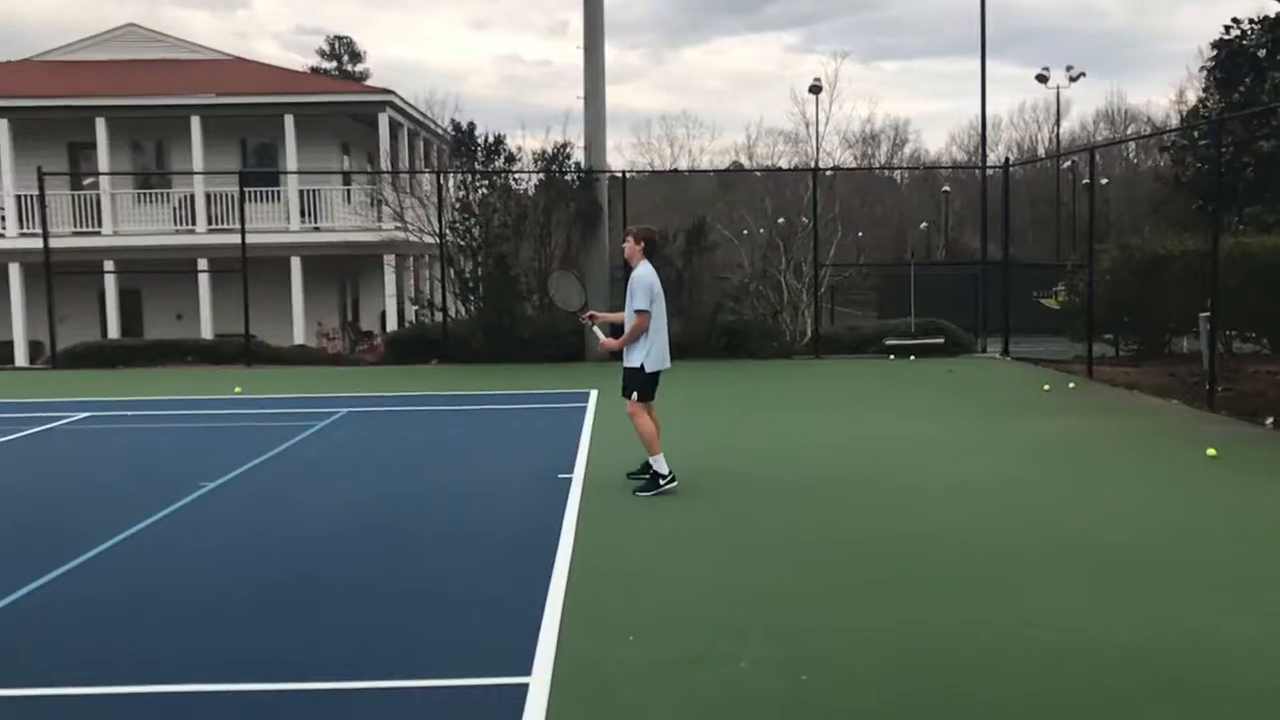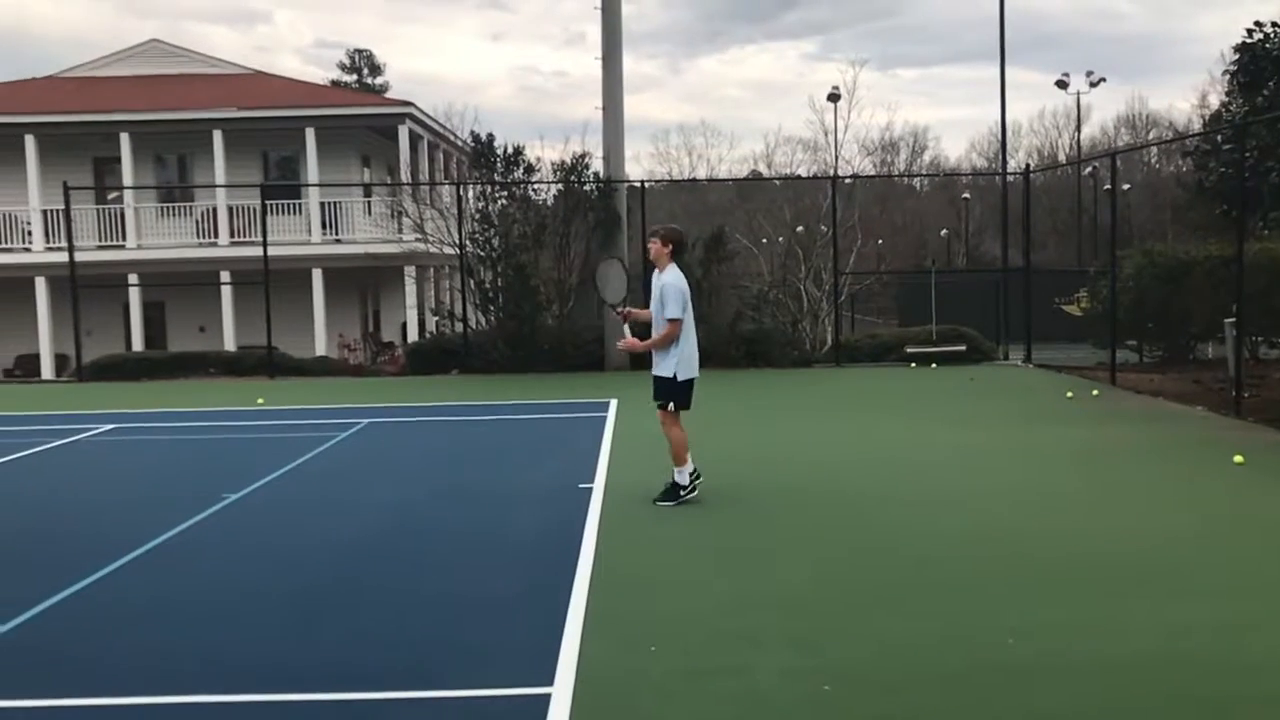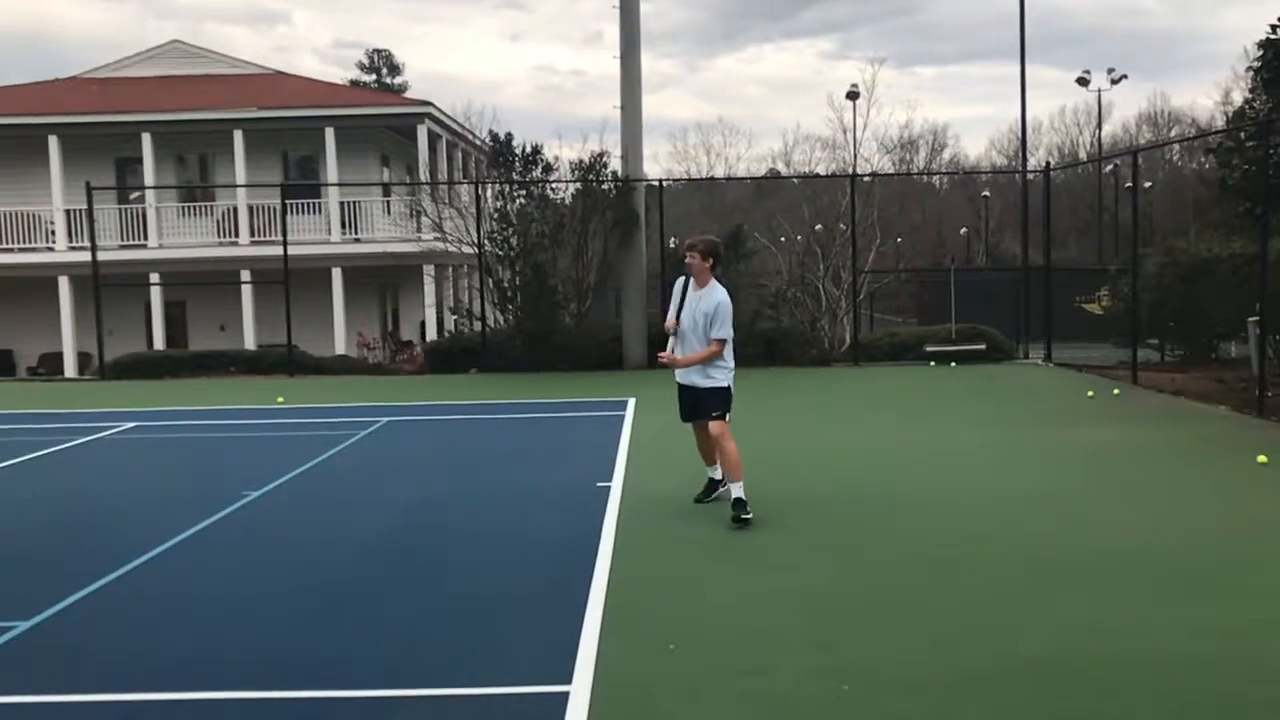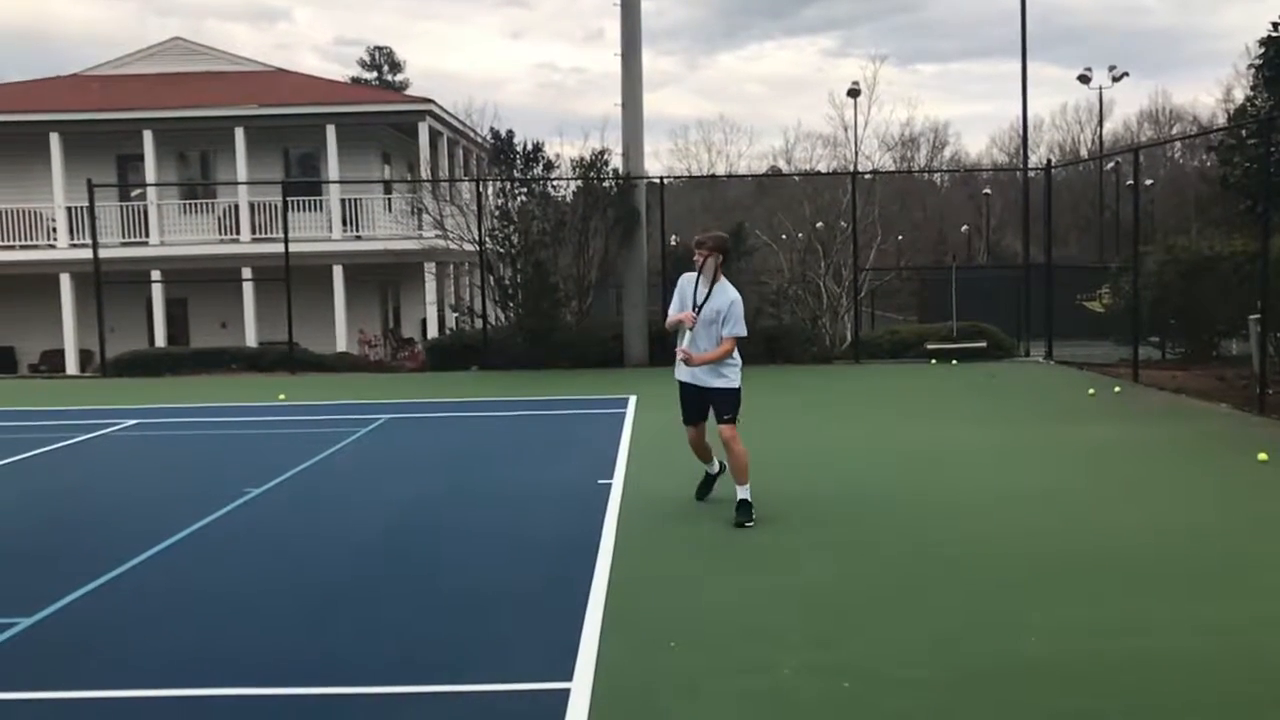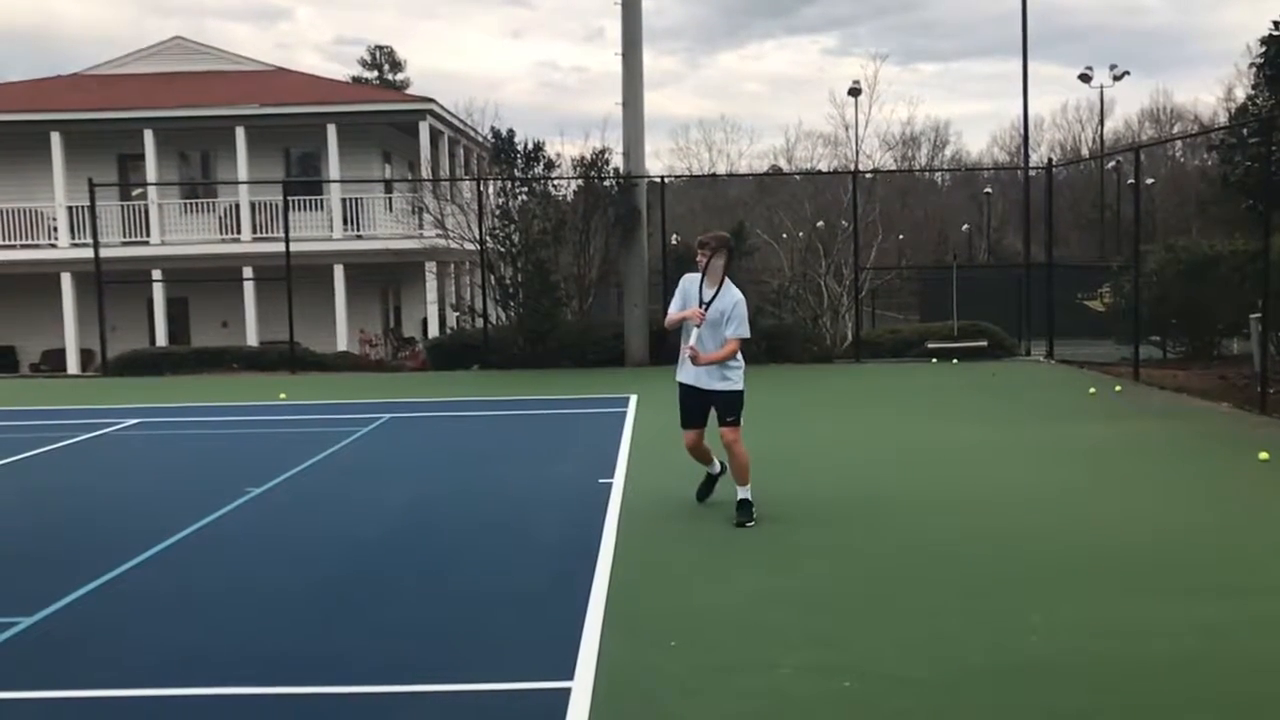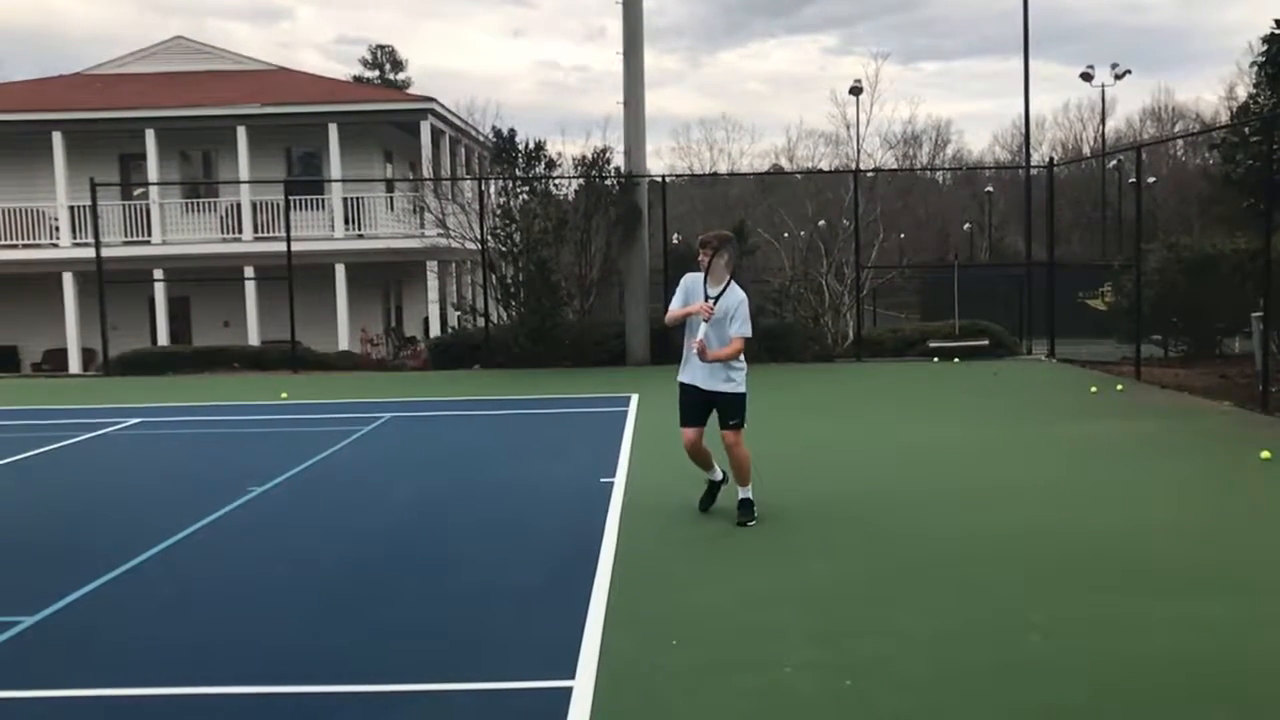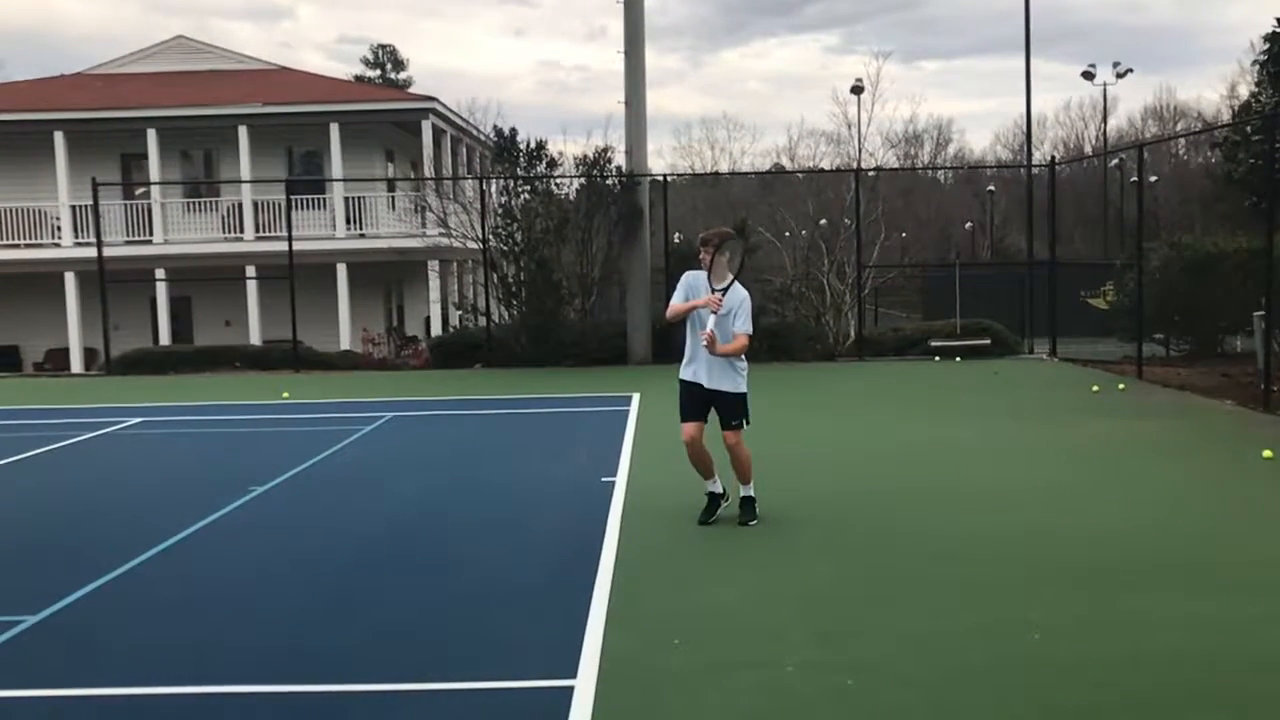
dt=0.4s
person 1, frame 1
left shoulder: (641, 276)
right shoulder: (643, 274)
left elbow: (642, 322)
left wrist: (618, 343)
right wrist: (601, 316)
left hip: (642, 357)
right hip: (648, 356)
left knee: (635, 411)
right knee: (645, 408)
left ankle: (663, 474)
right ankle: (654, 463)
person 1, frame 2
left shoulder: (671, 282)
right shoulder: (659, 276)
left elbow: (673, 329)
left wrist: (642, 346)
right wrist: (635, 314)
left hip: (675, 364)
right hip: (666, 364)
left knee: (668, 421)
right knee: (671, 419)
left ankle: (683, 484)
right ankle: (687, 471)
person 1, frame 3
left shoulder: (720, 300)
right shoulder: (681, 284)
left elbow: (717, 348)
right elbow: (674, 323)
left wrist: (680, 362)
right wrist: (671, 325)
left hip: (715, 377)
right hip: (688, 378)
left knee: (718, 432)
right knee: (700, 431)
left ankle: (739, 498)
right ankle: (716, 478)
person 1, frame 4
left shoulder: (731, 298)
right shoulder: (686, 281)
left elbow: (729, 346)
right elbow: (669, 324)
left wrist: (697, 359)
right wrist: (681, 317)
left hip: (723, 379)
right hip: (689, 377)
left knee: (729, 435)
right knee: (694, 437)
left ankle: (744, 500)
right ankle: (713, 469)
person 1, frame 5
left shoulder: (734, 298)
right shoulder: (688, 282)
left elbow: (733, 347)
right elbow: (668, 323)
left wrist: (703, 359)
right wrist: (686, 314)
left hip: (726, 380)
right hip: (690, 379)
left knee: (731, 438)
right knee: (692, 442)
left ankle: (745, 500)
right ankle: (715, 469)
person 1, frame 6
left shoulder: (737, 297)
right shoulder: (690, 281)
left elbow: (738, 346)
right elbow: (669, 319)
left wrist: (710, 356)
right wrist: (692, 309)
left hip: (729, 382)
right hip: (692, 379)
left knee: (732, 441)
right knee: (690, 442)
left ankle: (746, 499)
right ankle: (715, 477)
person 1, frame 7
left shoulder: (740, 296)
right shoulder: (691, 280)
left elbow: (742, 343)
right elbow: (671, 314)
left wrist: (718, 349)
right wrist: (698, 303)
left hip: (729, 381)
right hip: (693, 376)
left knee: (733, 442)
right knee: (690, 438)
left ankle: (748, 498)
right ankle: (716, 492)
